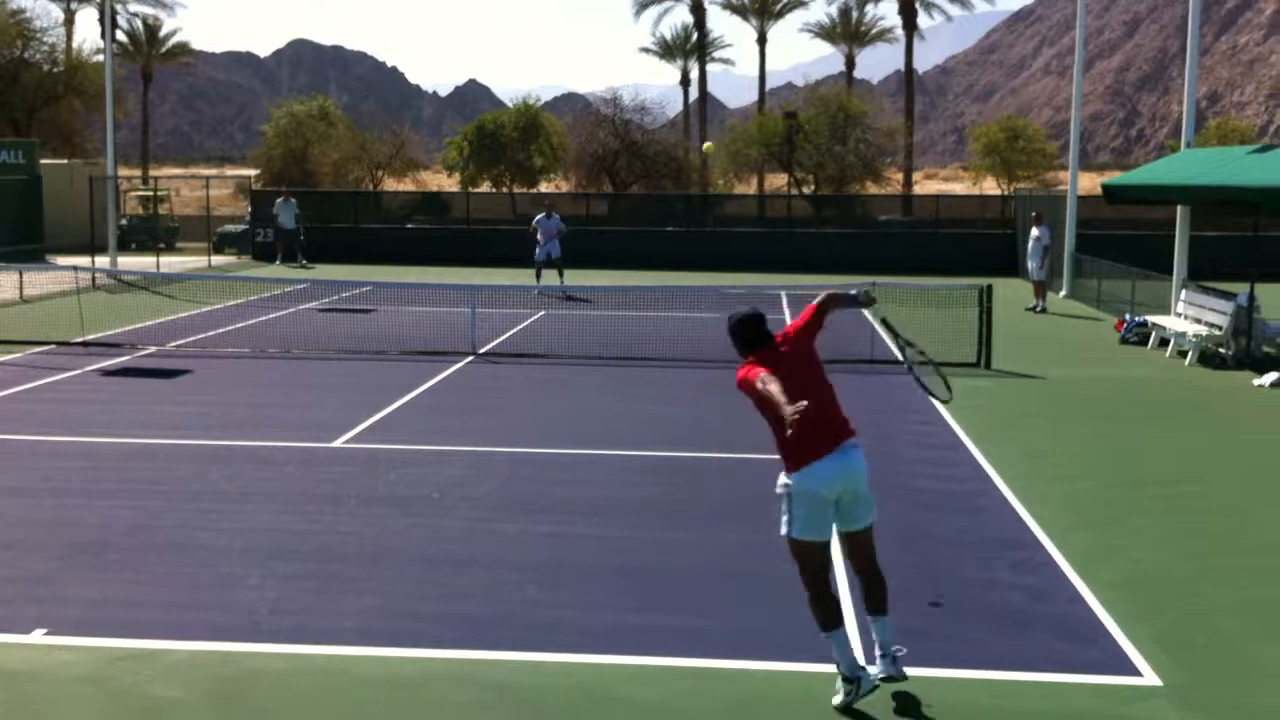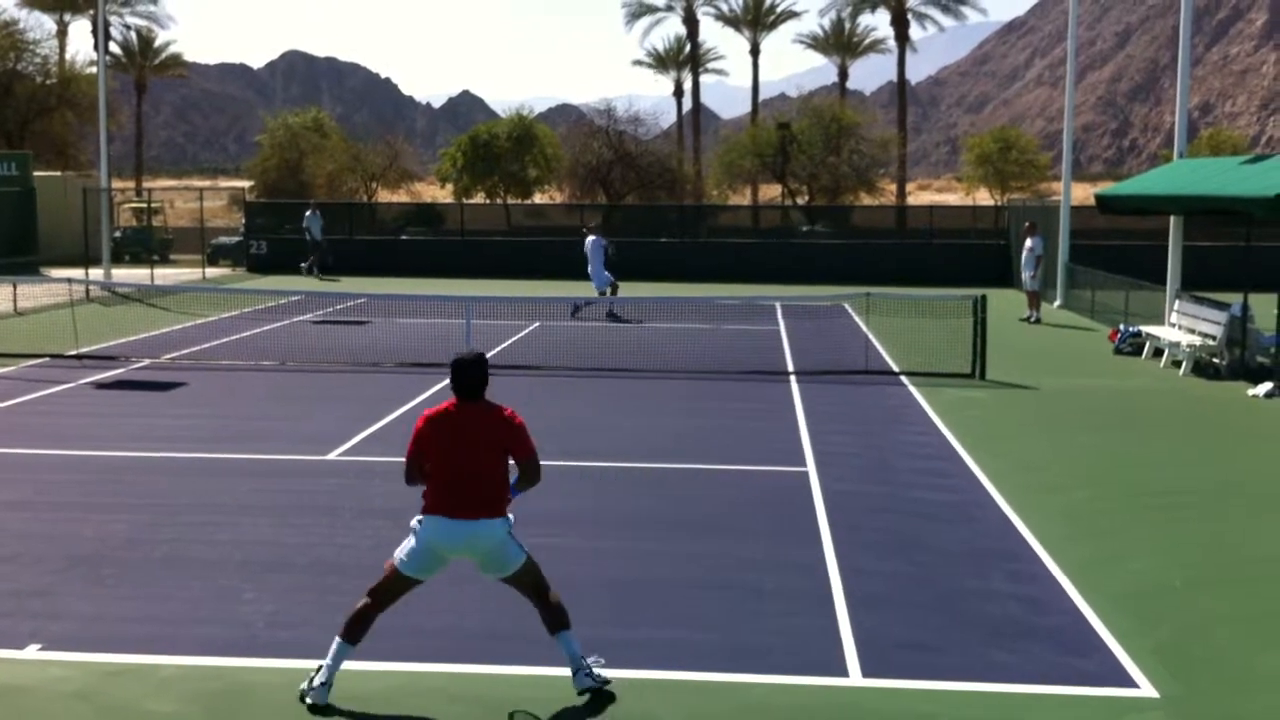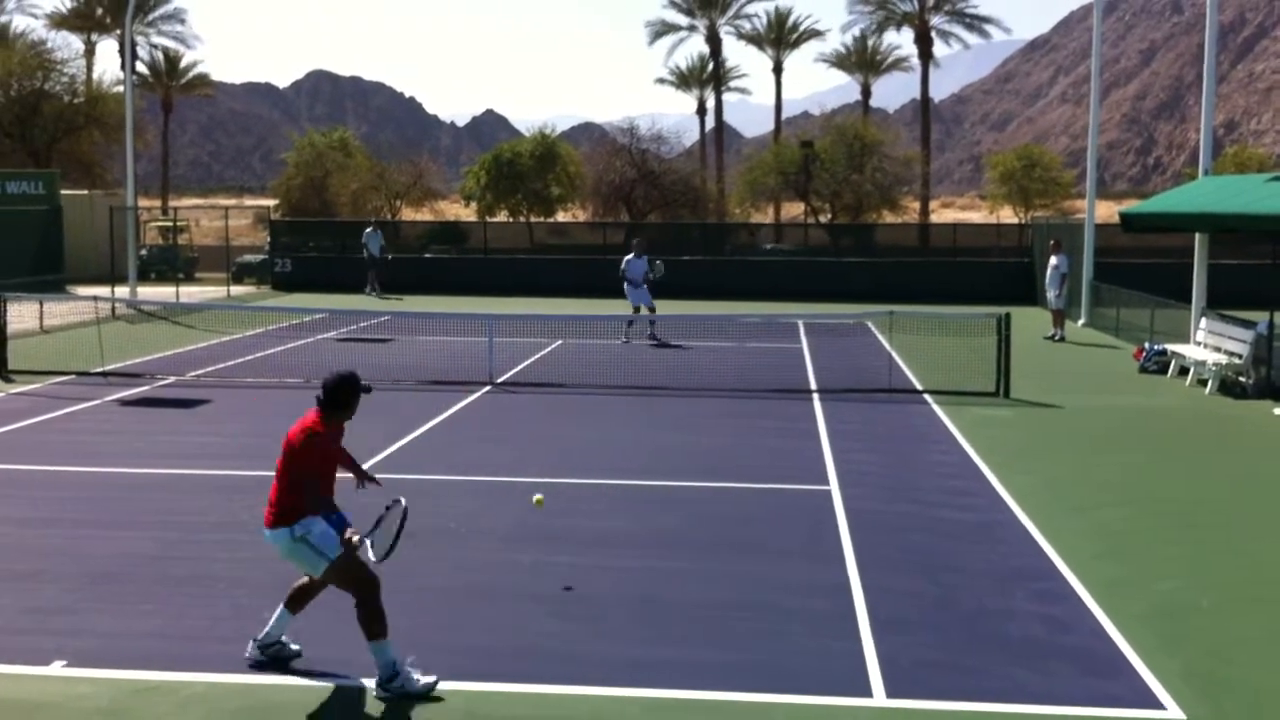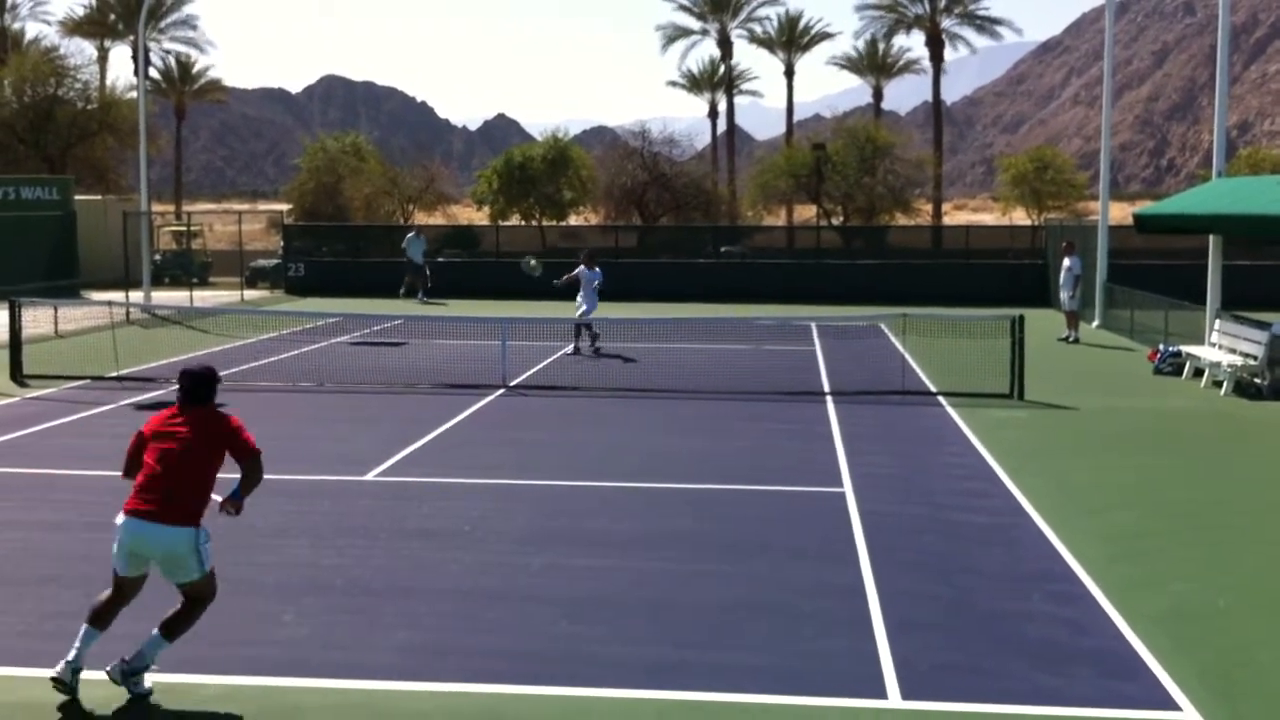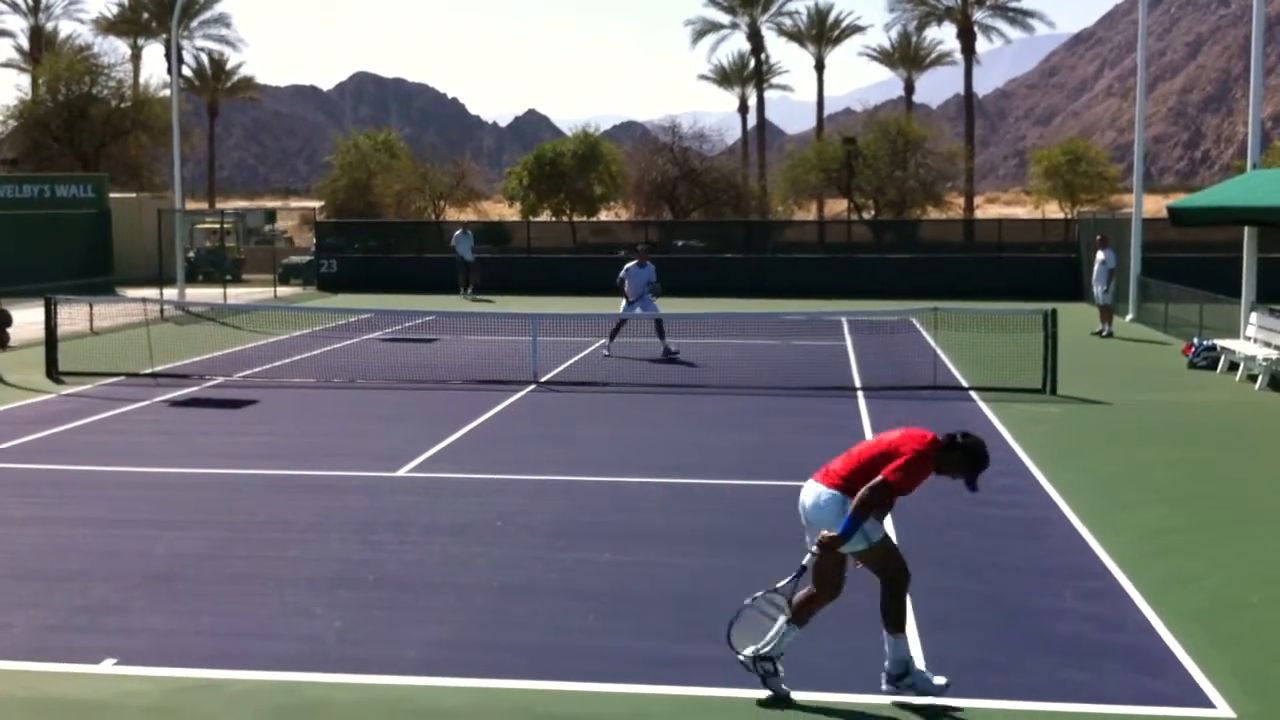
dt=1s
person 1, frame 1
left shoulder: (748, 373)
right shoulder: (794, 340)
left elbow: (769, 385)
right elbow: (828, 299)
left wrist: (784, 410)
right wrist: (857, 297)
left hip: (809, 475)
right hip: (850, 458)
left knee: (815, 581)
right knee: (866, 565)
left ankle: (852, 673)
right ankle: (887, 659)
person 1, frame 2
left shoulder: (430, 419)
right shoulder: (506, 420)
left elbow: (412, 476)
right elbow: (533, 474)
right wrist: (511, 490)
left hip: (437, 527)
right hip: (489, 527)
left knee: (377, 596)
right knee: (540, 592)
left ankle: (324, 680)
right ankle: (581, 671)
person 1, frame 3
left shoulder: (322, 422)
right shoulder: (313, 435)
left elbow: (334, 452)
right elbow: (317, 493)
left wrist: (357, 469)
right wrist: (344, 531)
left hip: (286, 523)
right hip: (292, 527)
left knee: (322, 575)
right knee: (366, 586)
left ankle: (267, 643)
right ankle: (390, 675)
person 1, frame 4
left shoulder: (155, 422)
right shoulder: (225, 425)
left elbow: (129, 470)
right elbow: (254, 470)
right wrist: (237, 497)
left hip: (133, 523)
right hip: (178, 533)
left knee: (122, 593)
right knee: (200, 596)
left ankle: (71, 665)
right ankle: (133, 667)
person 1, frame 5
left shoulder: (920, 440)
right shoulder: (920, 457)
right elbow: (874, 491)
right wrist: (842, 535)
left hip: (817, 492)
right hip: (833, 501)
left knee: (827, 588)
right knee: (896, 576)
left ankle: (765, 655)
right ankle: (899, 671)
